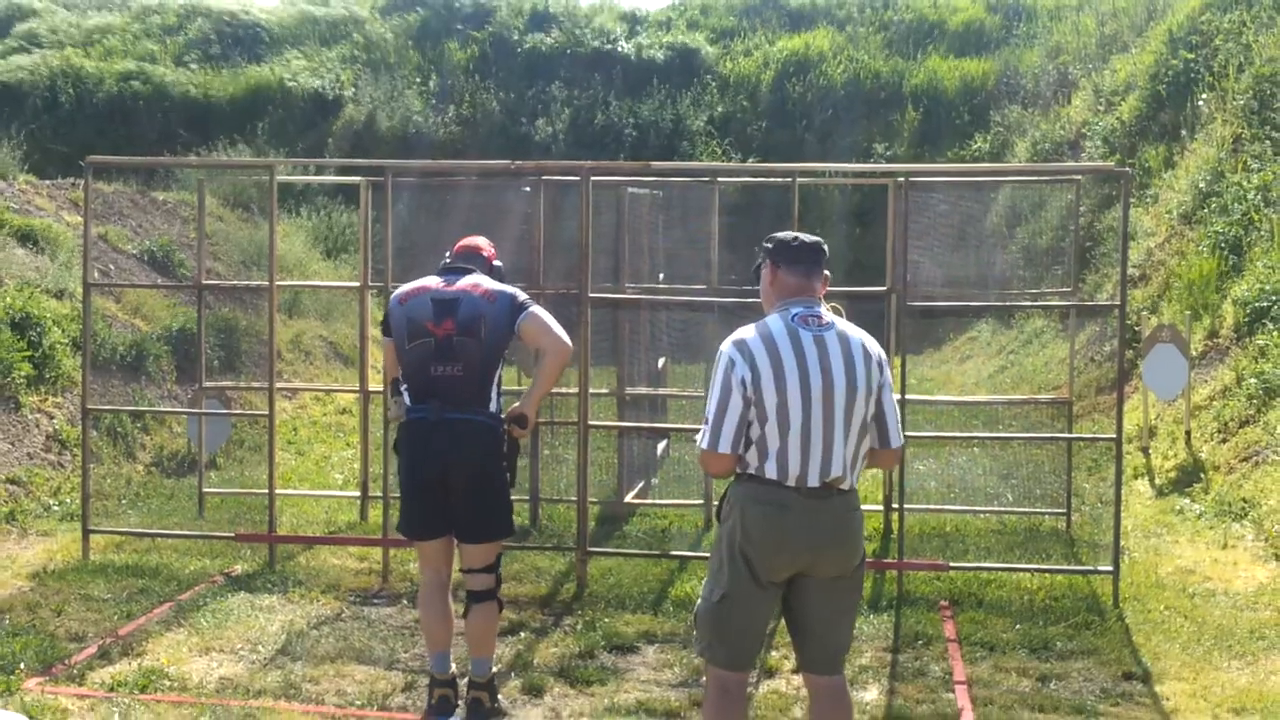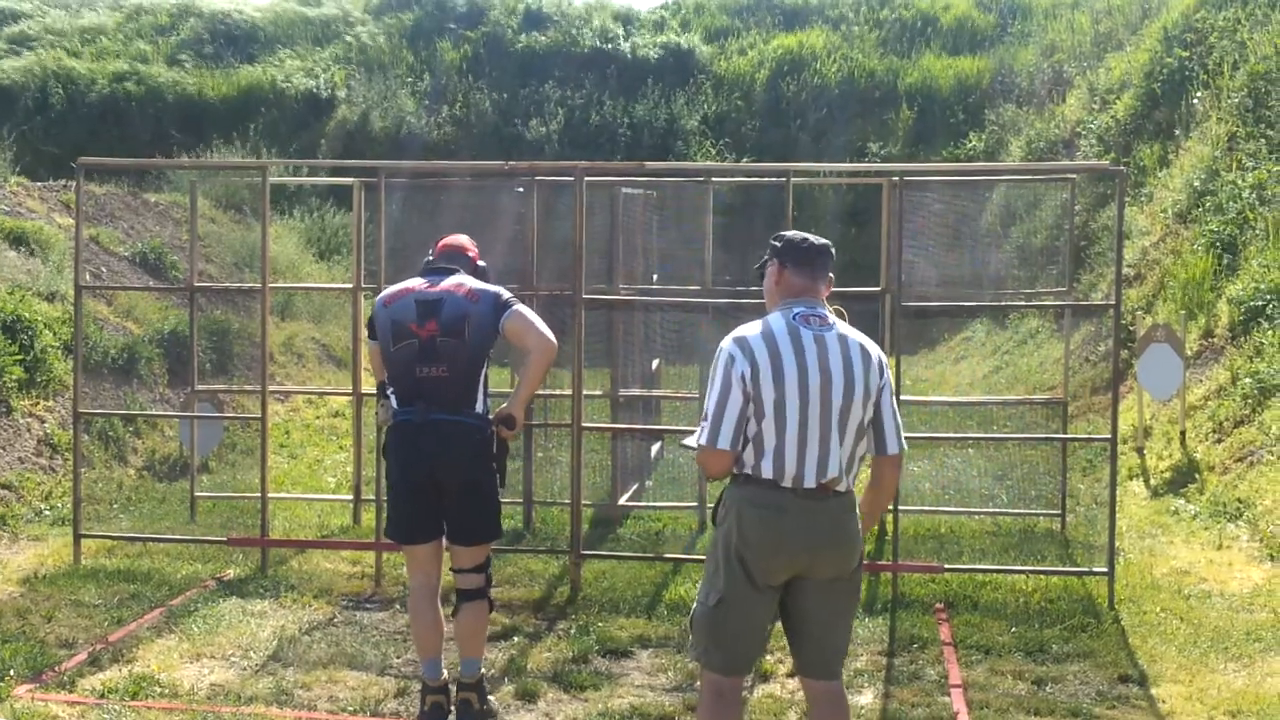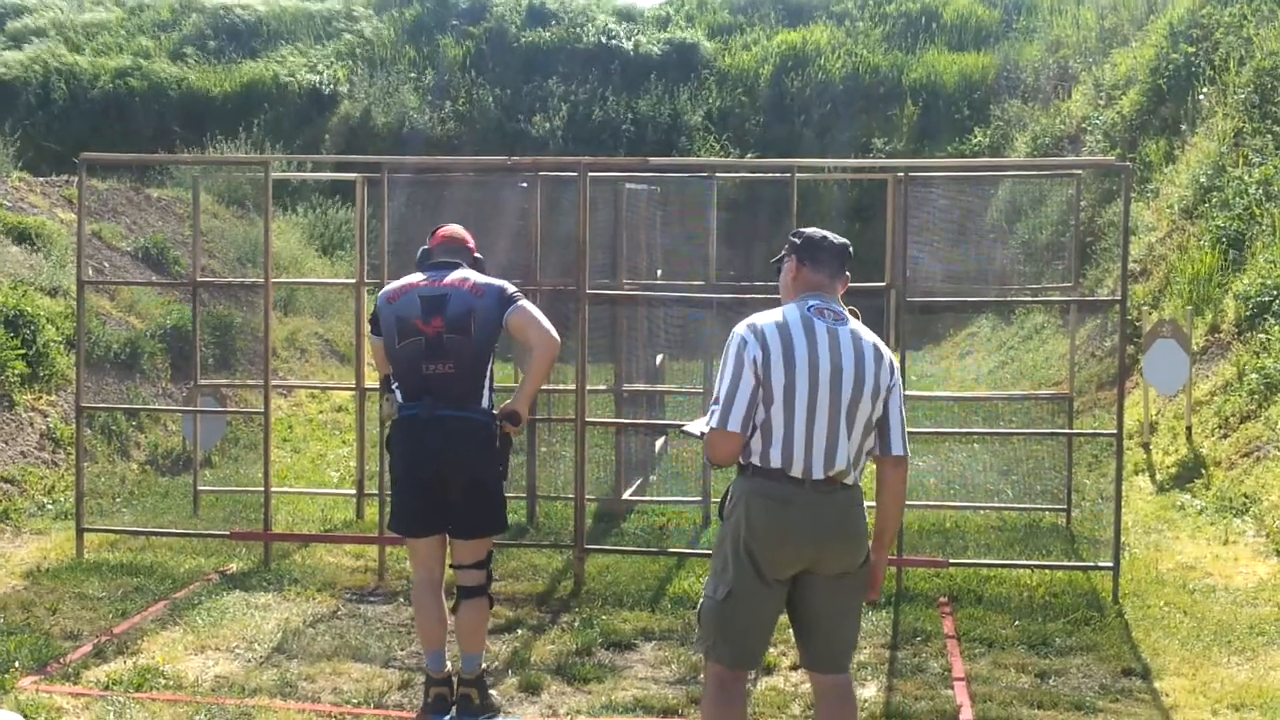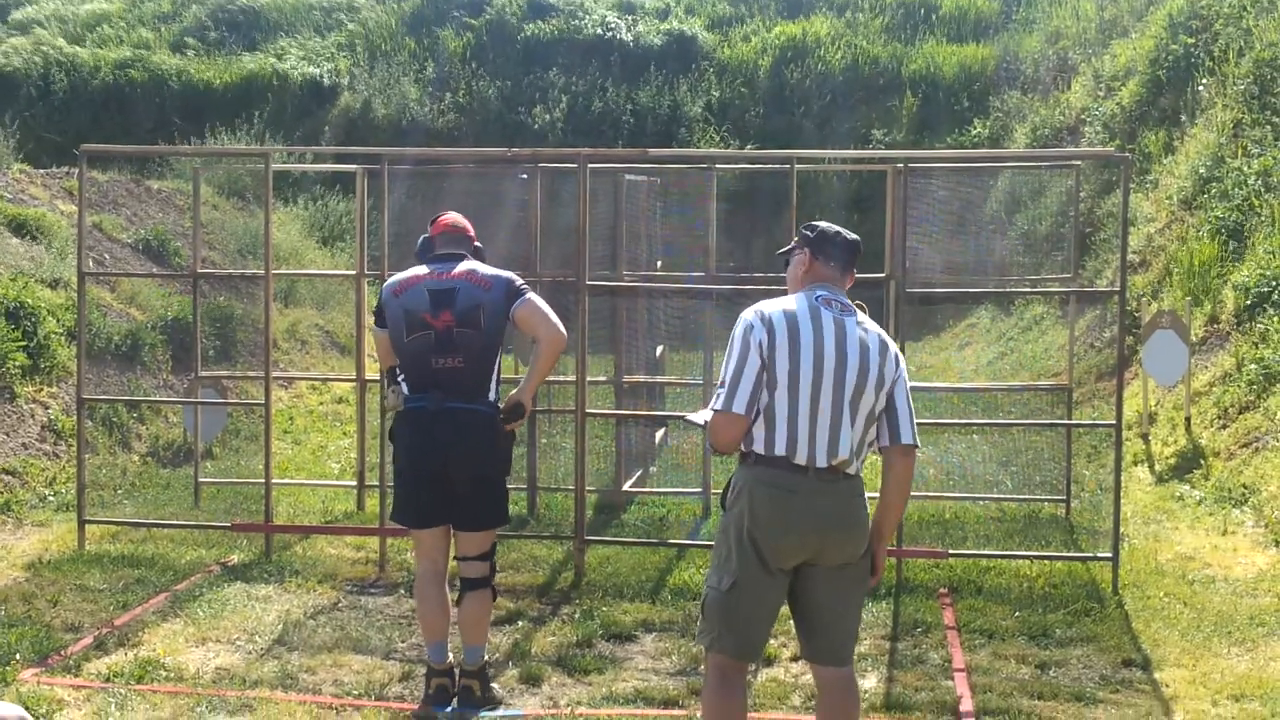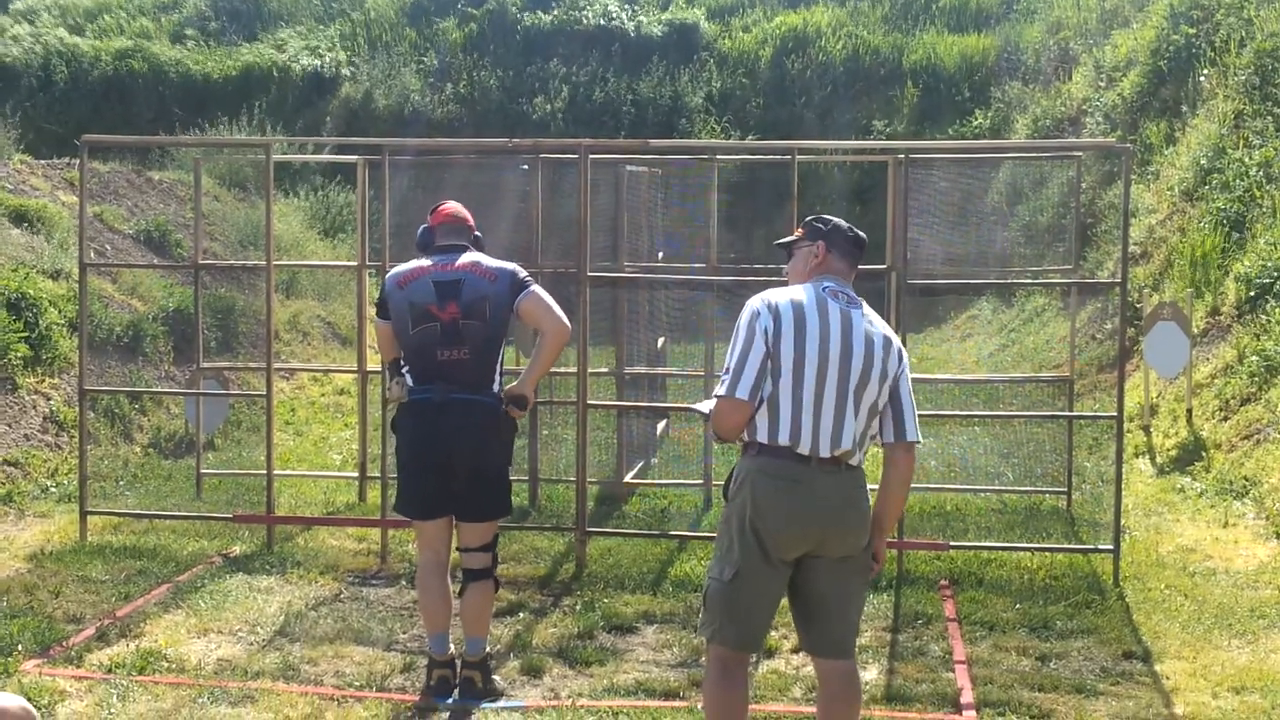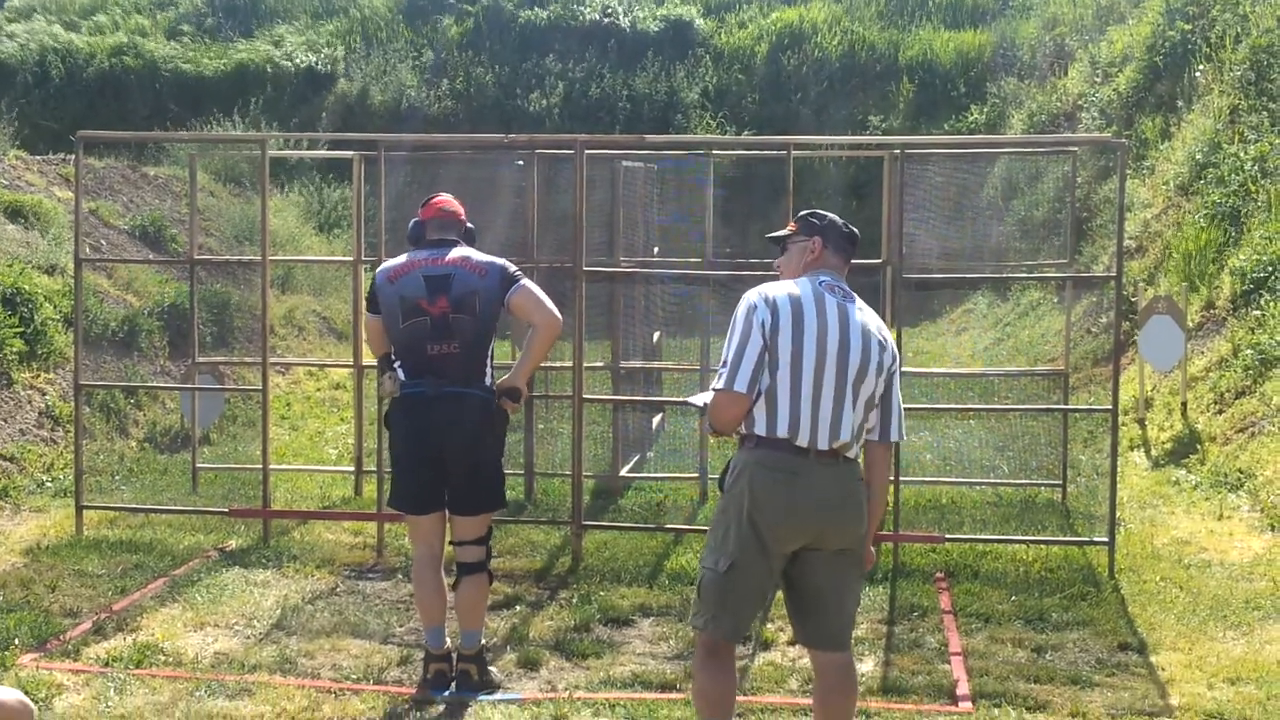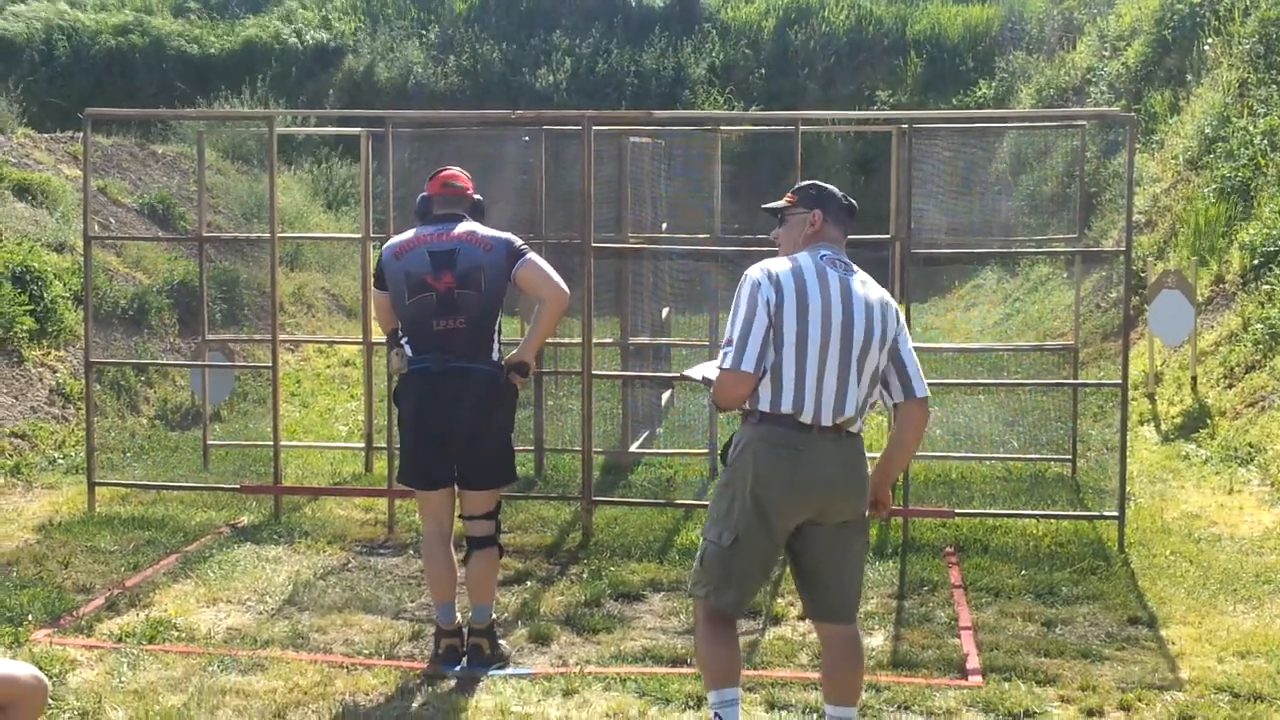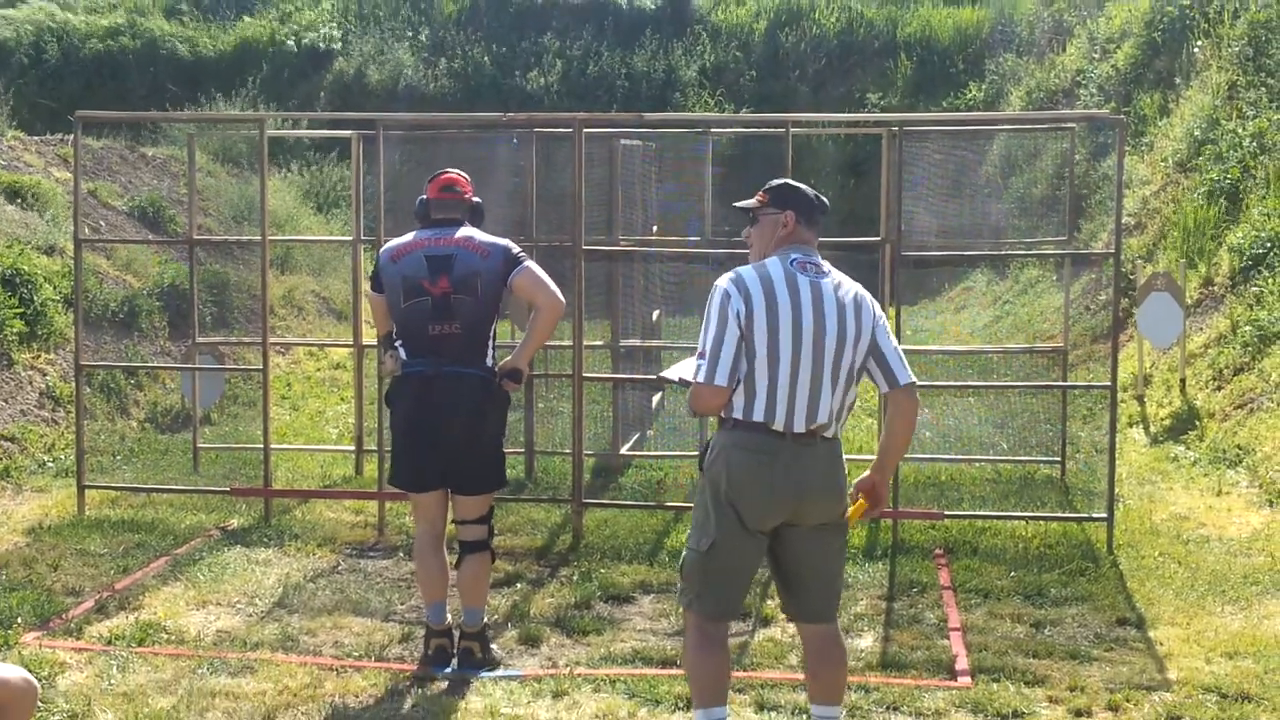
dt=0.2s
person 1, frame 1
left shoulder: (744, 347)
right shoulder: (866, 349)
left elbow: (717, 463)
right elbow: (890, 454)
left hip: (762, 516)
right hip: (837, 520)
left knee: (727, 669)
right knee: (827, 672)
person 1, frame 2
left shoulder: (745, 345)
right shoulder: (866, 354)
left elbow: (715, 463)
right elbow: (888, 464)
left wrist: (704, 448)
right wrist: (861, 523)
left hip: (758, 517)
right hip: (833, 523)
left knee: (722, 673)
right knee: (824, 677)
person 1, frame 3
left shoulder: (756, 333)
right shoulder: (877, 353)
left elbow: (722, 448)
right elbow: (894, 467)
left wrist: (713, 445)
right wrist: (879, 553)
left hip: (764, 509)
right hip: (840, 516)
left knee: (726, 667)
right knee: (832, 671)
person 1, frame 4
left shoulder: (764, 319)
right shoulder: (881, 346)
left elbow: (725, 431)
right elbow: (901, 458)
left wrist: (717, 436)
right wrist: (879, 539)
left hip: (767, 497)
right hip: (842, 506)
left knee: (727, 657)
right knee: (835, 663)
person 1, frame 5
left shoulder: (769, 309)
right shoulder: (885, 338)
left elbow: (730, 416)
right elbow: (902, 454)
left wrist: (723, 428)
right wrist: (878, 536)
left hip: (769, 488)
right hip: (844, 499)
left knee: (727, 647)
right knee: (836, 655)
person 1, frame 6
left shoulder: (766, 301)
right shoulder: (877, 331)
left elbow: (728, 409)
right elbow: (881, 450)
left wrist: (715, 421)
right wrist: (866, 534)
left hip: (766, 481)
right hip: (840, 490)
left knee: (714, 634)
right knee: (831, 646)
person 1, frame 7
left shoulder: (767, 278)
right shoulder: (878, 301)
left elbow: (734, 387)
right elbow: (915, 407)
left wrist: (715, 394)
right wrist: (883, 479)
left hip: (769, 456)
right hip: (842, 464)
left knee: (716, 605)
right knee: (837, 621)
person 1, frame 8
left shoulder: (739, 286)
right shoulder: (856, 299)
left elbow: (709, 397)
right elbow: (904, 397)
left wrist: (694, 397)
right wrist: (881, 473)
left hip: (744, 463)
right hip: (818, 467)
left knee: (707, 616)
right knee: (818, 620)
person 2, frame 1
left shoulder: (402, 298)
right shoulder: (502, 296)
left elbow: (393, 371)
right elbow: (559, 346)
right wrist: (529, 405)
left hip: (418, 441)
right hip: (476, 442)
left knee: (433, 573)
right knee: (482, 575)
person 2, frame 2
left shoulder: (387, 301)
right shoulder: (487, 296)
left elbow: (380, 373)
right elbow: (543, 343)
right wrist: (517, 405)
left hip: (406, 444)
right hip: (465, 443)
left knee: (422, 578)
right knee: (472, 575)
person 2, frame 3
left shoulder: (389, 296)
right shoulder: (491, 290)
left elbow: (383, 368)
right elbow: (547, 340)
right wrist: (521, 401)
left hip: (411, 439)
right hip: (470, 438)
left knee: (426, 572)
right knee: (473, 570)
person 2, frame 4
left shoulder: (394, 288)
right shoulder: (499, 282)
left elbow: (386, 361)
right elbow: (554, 335)
right wrist: (524, 394)
left hip: (416, 432)
right hip: (477, 431)
left knee: (429, 563)
right knee: (476, 562)
left ankle: (439, 676)
right ankle: (473, 677)
person 2, frame 5
left shoulder: (397, 280)
right shoulder: (502, 274)
left elbow: (387, 353)
right elbow: (558, 326)
right wrist: (525, 386)
left hip: (420, 423)
right hip: (479, 422)
left knee: (431, 554)
right knee: (478, 553)
left ankle: (440, 667)
right ankle: (474, 669)
person 2, frame 6
left shoulder: (387, 275)
right shoulder: (491, 268)
left elbow: (378, 347)
right elbow: (549, 320)
right wrist: (518, 378)
left hip: (412, 417)
right hip: (472, 416)
left knee: (426, 549)
right knee: (473, 547)
left ankle: (436, 660)
right ankle: (471, 661)
person 2, frame 7
left shoulder: (393, 251)
right shoulder: (498, 244)
left elbow: (386, 322)
right elbow: (556, 293)
right wrist: (526, 353)
left hip: (420, 393)
right hip: (480, 391)
left knee: (435, 524)
right knee: (482, 522)
left ankle: (447, 636)
right ankle: (482, 636)
person 2, frame 8
left shoulder: (391, 254)
right shoulder: (496, 250)
left elbow: (382, 324)
right elbow: (552, 301)
right wrist: (519, 360)
left hip: (414, 397)
right hip: (473, 396)
left knee: (427, 526)
right knee: (474, 526)
left ankle: (437, 637)
right ankle: (472, 639)
